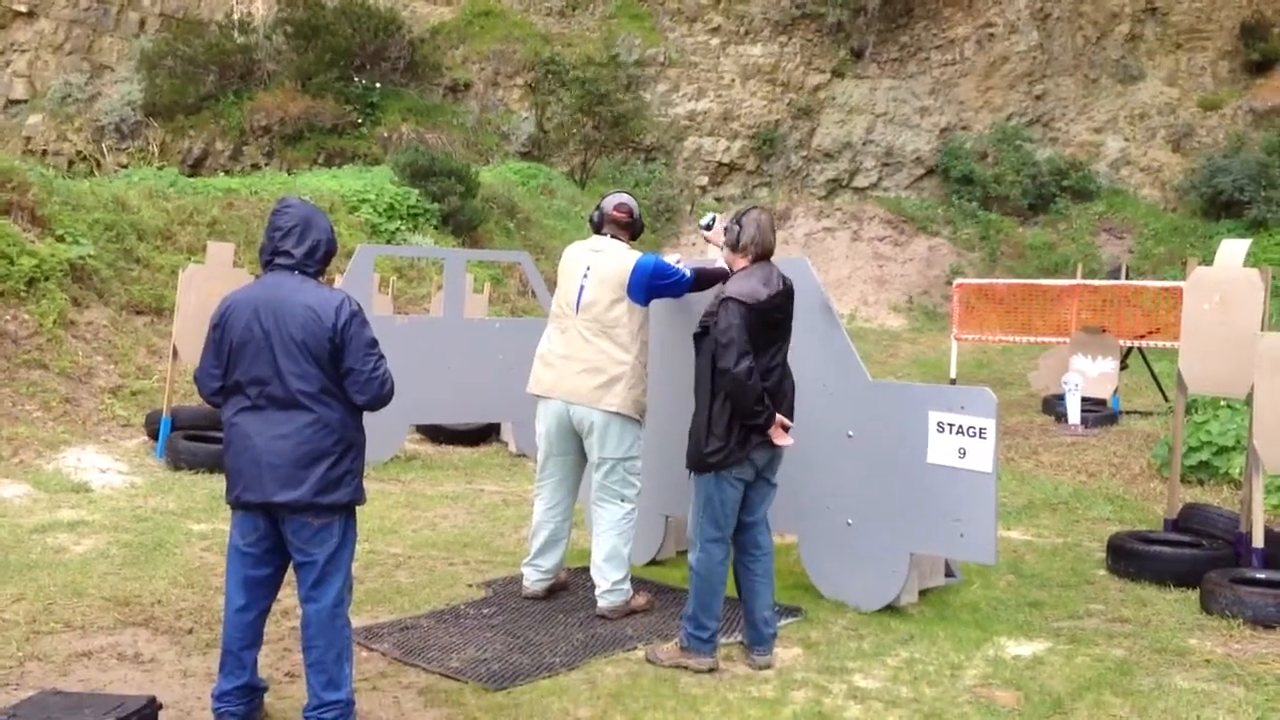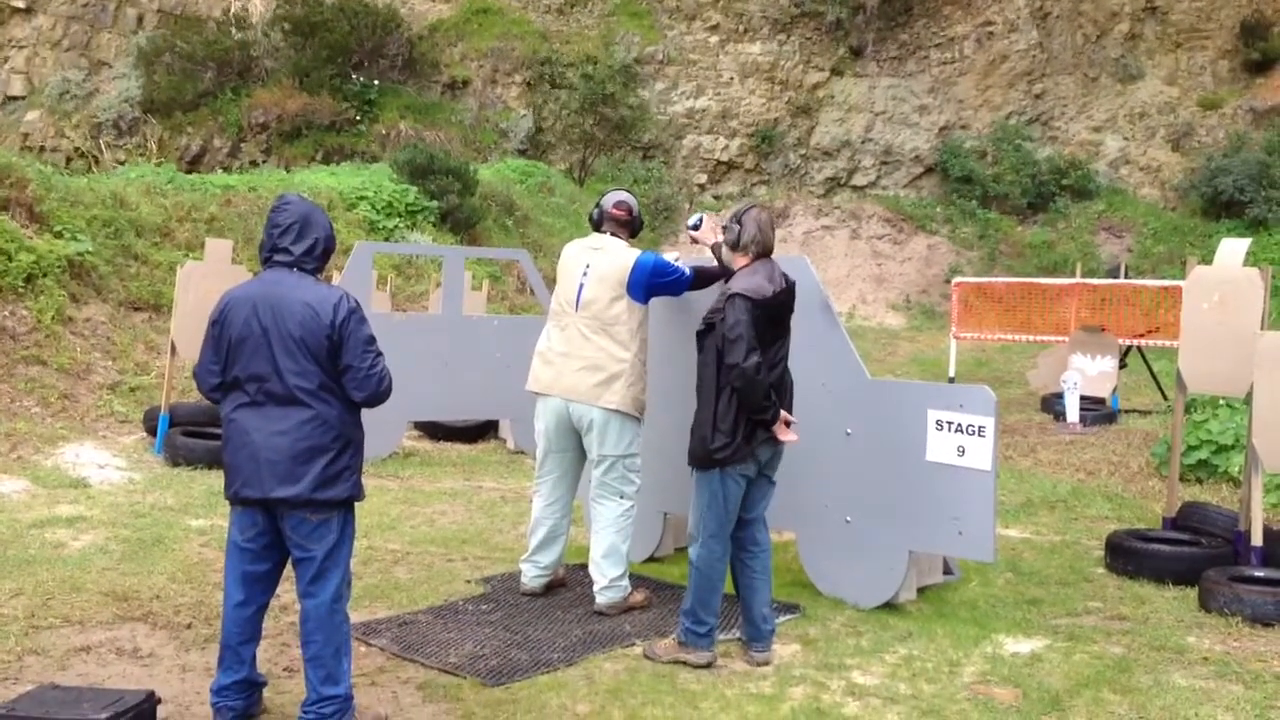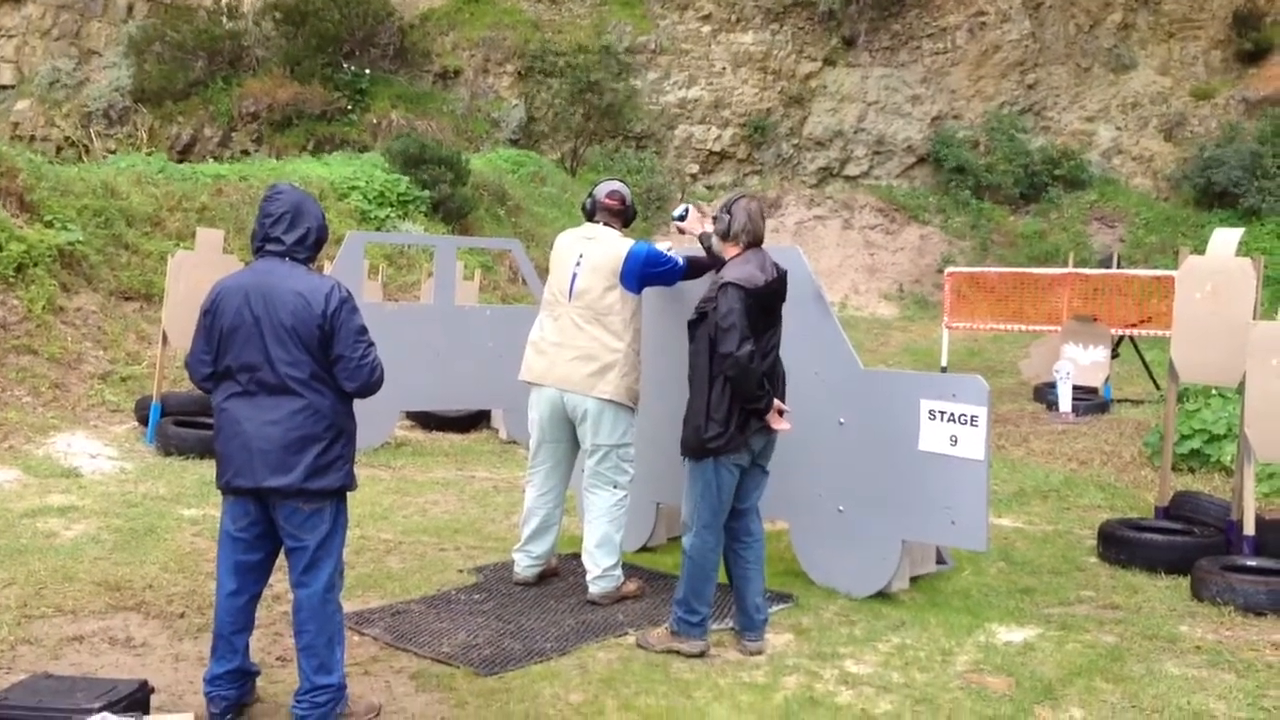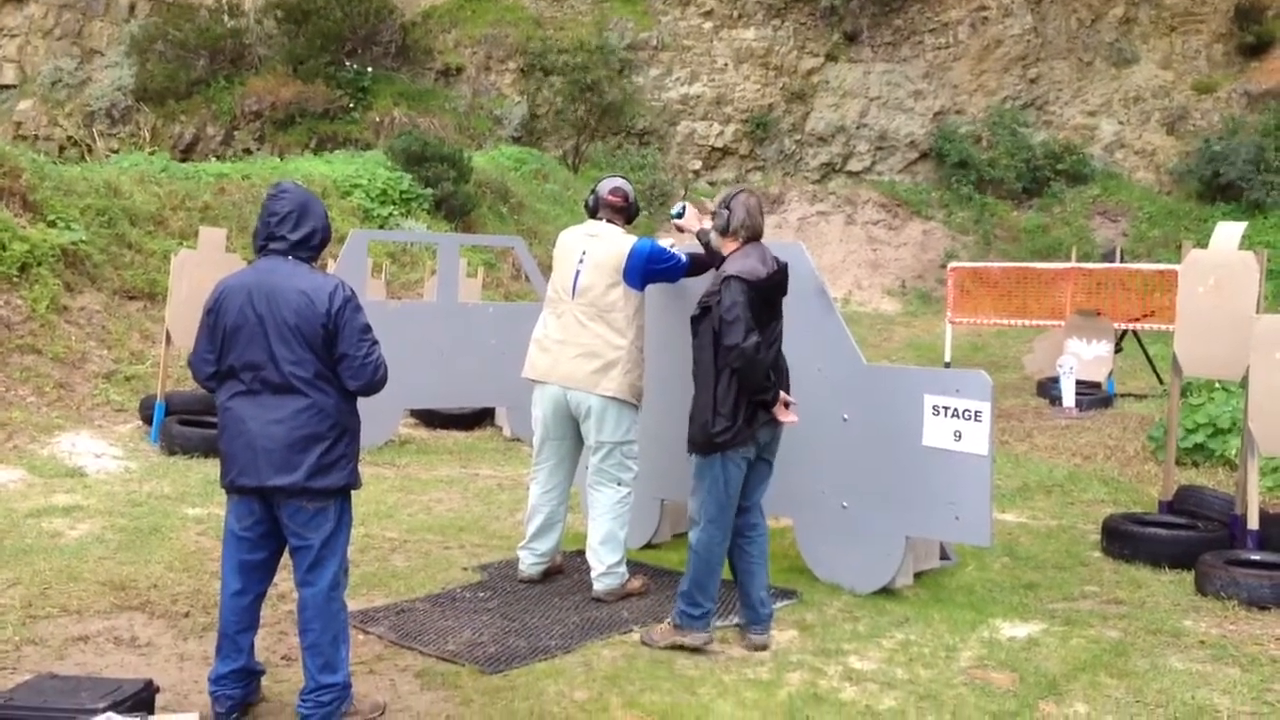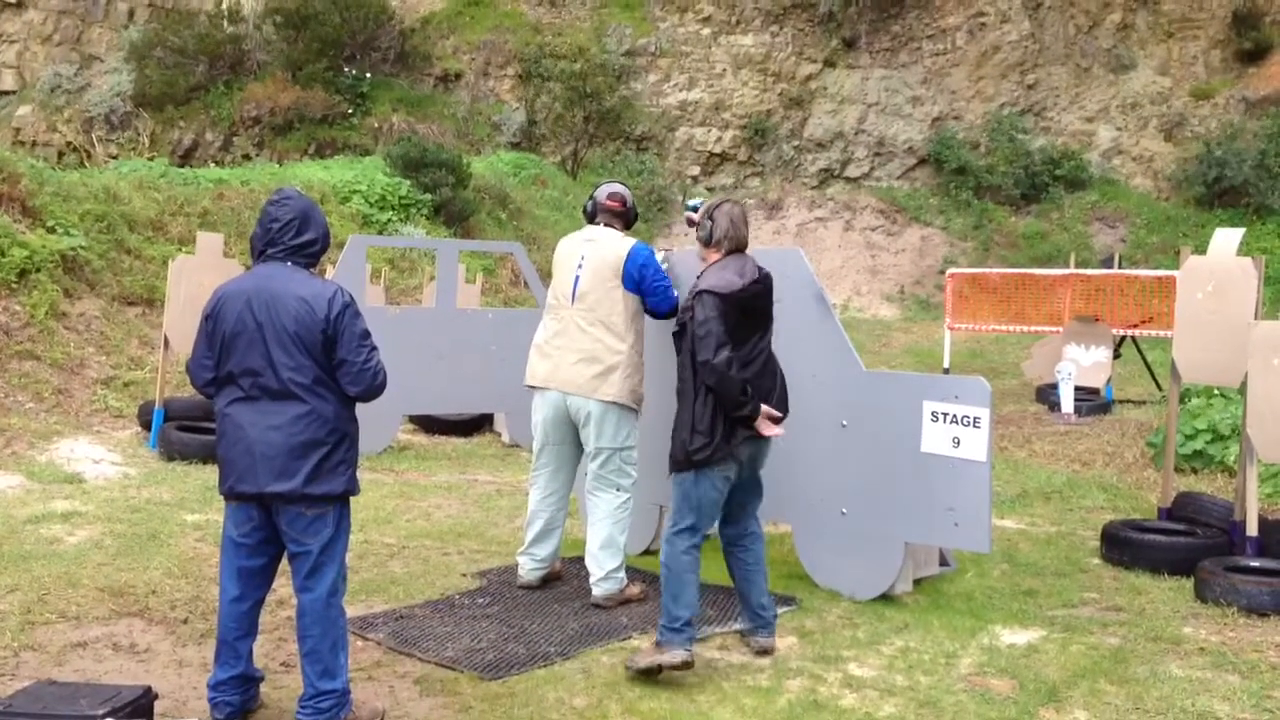
dt=0.4s
person 1, frame 1
left shoulder: (233, 306)
right shoulder: (337, 308)
left elbow: (209, 387)
right elbow: (374, 391)
right wrist: (330, 387)
left hip: (252, 477)
right hip: (317, 480)
left knee: (245, 595)
right knee: (324, 600)
person 1, frame 2
left shoulder: (232, 302)
right shoulder: (335, 305)
left elbow: (209, 382)
right elbow: (371, 388)
right wrist: (328, 385)
left hip: (250, 473)
right hip: (315, 475)
left knee: (243, 590)
right knee: (322, 595)
person 1, frame 3
left shoulder: (224, 292)
right shoulder: (326, 294)
left elbow: (200, 371)
right elbow: (364, 378)
right wrist: (321, 374)
left hip: (242, 463)
right hip: (308, 465)
left knee: (237, 578)
right knee: (315, 584)
person 1, frame 4
left shoulder: (227, 291)
right shoulder: (330, 293)
left elbow: (204, 370)
right elbow: (367, 376)
right wrist: (326, 371)
left hip: (247, 462)
right hip: (312, 463)
left knee: (241, 577)
right knee: (320, 582)
person 1, frame 5
left shoulder: (225, 297)
right shoulder: (329, 299)
left elbow: (201, 376)
right elbow: (367, 382)
right wrist: (323, 378)
left hip: (245, 468)
right hip: (311, 471)
left knee: (240, 585)
right knee: (318, 589)
person 2, frame 1
left shoulder: (733, 301)
right shoulder: (779, 288)
left elbow: (735, 371)
left wrist: (761, 419)
left hip: (730, 439)
right hip: (765, 439)
left knee: (711, 542)
right knee: (755, 536)
left ankle: (698, 645)
right ankle: (761, 643)
person 2, frame 2
left shoulder: (738, 298)
right shoulder: (777, 285)
left elbow: (744, 368)
left wrist: (769, 415)
left hip: (732, 436)
right hip: (764, 437)
left knee: (710, 538)
right knee: (752, 533)
left ankle: (695, 639)
right ankle: (759, 639)
person 2, frame 3
left shoulder: (731, 286)
right shoulder: (765, 274)
left elbow: (737, 357)
left wrist: (762, 404)
right wrist: (701, 234)
left hip: (726, 425)
right hip: (756, 426)
left knee: (704, 527)
right knee: (745, 523)
left ankle: (688, 629)
right ankle: (751, 629)
person 2, frame 4
left shoulder: (733, 280)
right shoulder: (763, 268)
left elbow: (743, 349)
left wrist: (768, 397)
right wrist: (701, 232)
left hip: (733, 419)
right hip: (762, 420)
left knee: (710, 521)
right knee: (749, 519)
left ankle: (691, 622)
right ankle: (756, 624)
person 2, frame 5
left shoulder: (708, 291)
right shoulder: (755, 279)
left elbow: (715, 364)
left wrist: (747, 411)
left hip: (716, 433)
right hip: (751, 433)
left knee: (683, 535)
right knee: (742, 526)
left ankle: (673, 639)
right ankle: (761, 627)
person 3, frame 1
left shoulder: (571, 255)
right shoulder: (638, 267)
right elbow: (692, 280)
left wrist: (661, 266)
right wrist: (730, 271)
left hip: (555, 390)
right hip: (607, 398)
left knee: (553, 488)
right knee: (614, 497)
left ankle: (539, 576)
right ankle: (613, 594)
person 3, frame 2
left shoulder: (570, 253)
right shoulder: (637, 265)
right elbow: (691, 279)
right wrist: (728, 268)
left hip: (553, 387)
right hip: (606, 395)
left knee: (551, 484)
right knee: (612, 494)
left ankle: (537, 573)
right ankle: (611, 591)
person 3, frame 3
left shoulder: (563, 243)
right shoulder: (631, 254)
right elbow: (685, 268)
right wrist: (720, 257)
left hip: (548, 378)
right hip: (600, 386)
left knee: (544, 474)
right knee: (605, 483)
left ankle: (530, 562)
right ankle: (604, 581)
person 3, frame 4
left shoulder: (566, 240)
right shoulder: (635, 251)
right elbow: (691, 265)
left hip: (551, 376)
right hip: (604, 383)
left knee: (549, 472)
right knee: (610, 480)
left ankle: (534, 559)
right ankle: (609, 578)
person 3, frame 5
left shoulder: (565, 246)
right shoulder: (634, 254)
right elbow: (666, 307)
left hip: (552, 382)
right hip: (604, 388)
left knee: (548, 478)
right knee: (609, 485)
left ankle: (534, 565)
right ankle: (607, 584)
